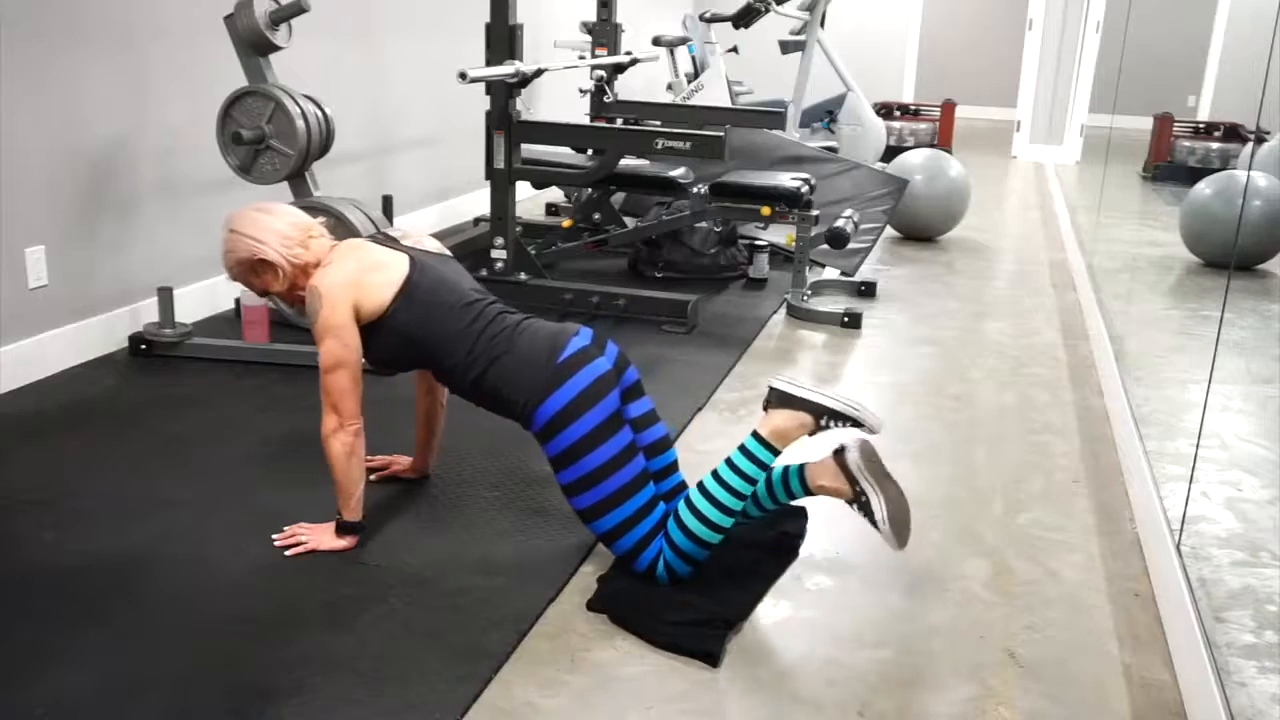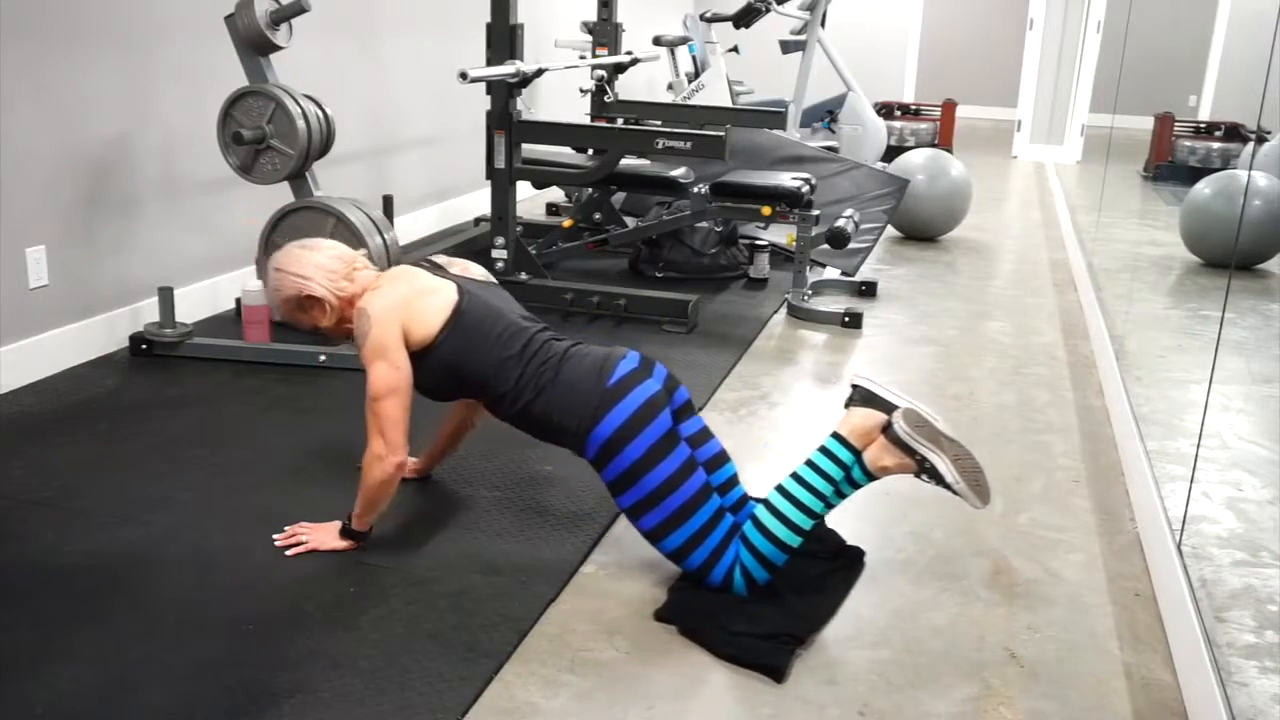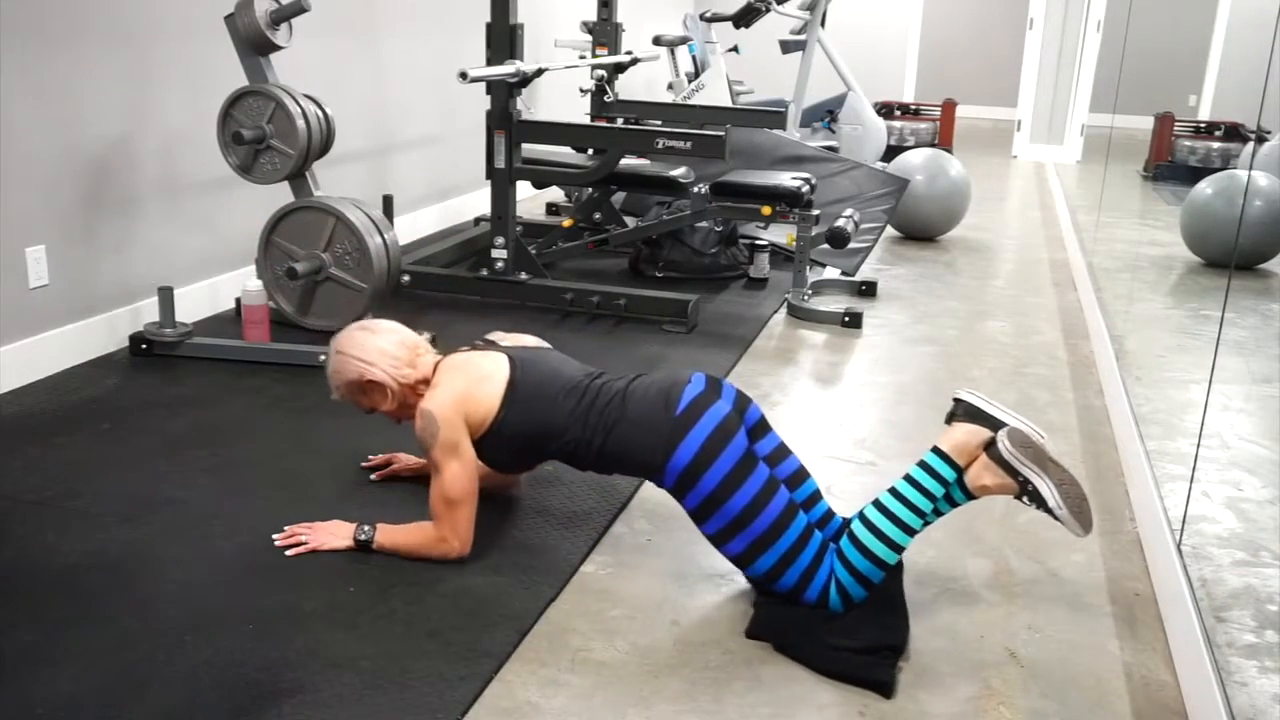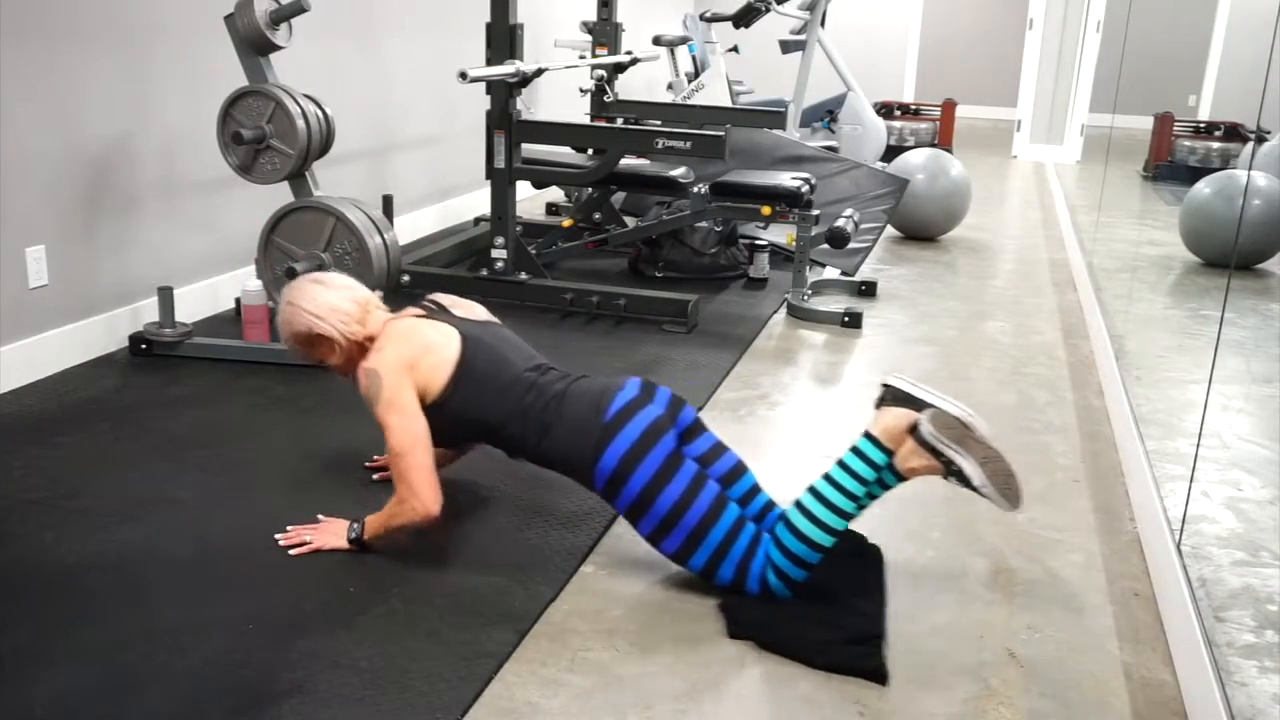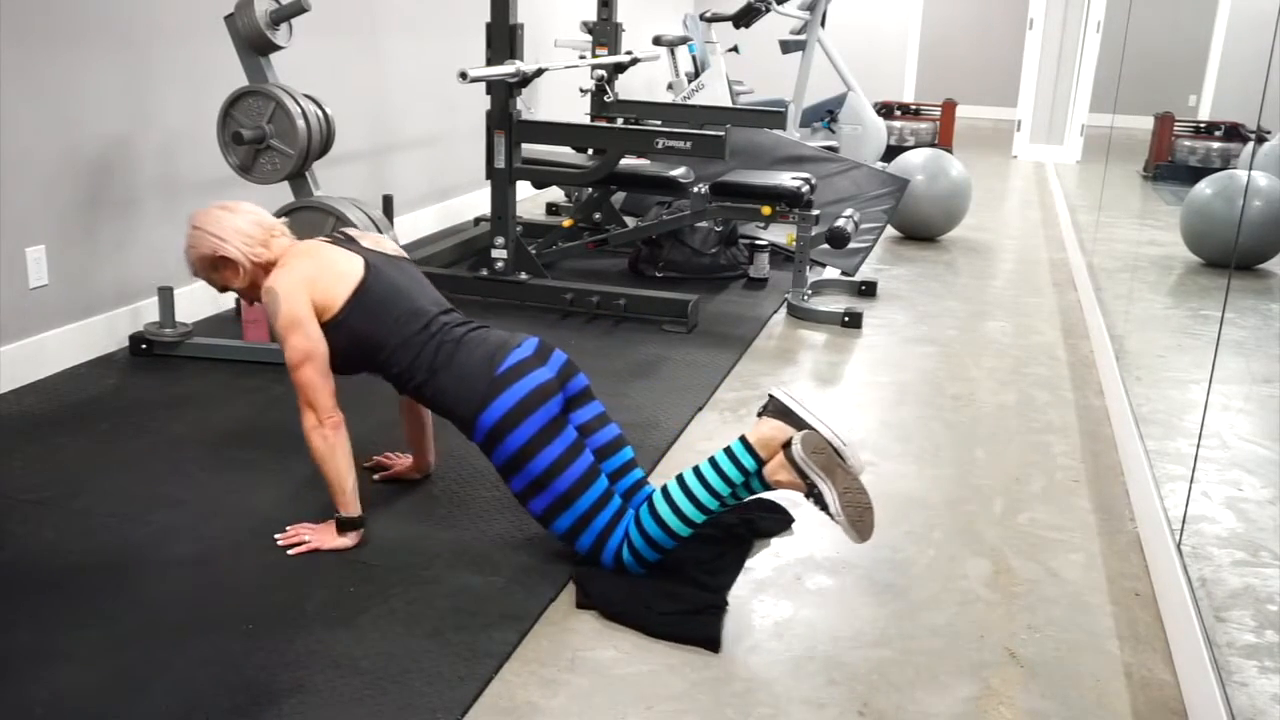
dt=1s
person 1, frame 1
left shoulder: (331, 286)
right shoulder: (398, 242)
left elbow: (343, 426)
left wrist: (346, 526)
right wrist: (422, 460)
left hip: (561, 393)
right hip: (589, 356)
left knee: (663, 558)
right knee: (673, 517)
left ankle: (779, 425)
right ankle: (831, 475)
person 1, frame 2
left shoulder: (379, 311)
right shoulder: (440, 268)
left elbow: (385, 455)
left wrist: (350, 530)
right wrist: (428, 464)
left hip: (613, 420)
right hip: (637, 380)
left knee: (738, 569)
right knee: (742, 529)
left ankle: (863, 439)
right ankle: (872, 433)
person 1, frame 3
left shoulder: (438, 405)
right shoulder: (491, 348)
left elbow: (452, 540)
right elbow: (512, 459)
left wrist: (358, 534)
right wrist: (433, 466)
left hip: (690, 447)
right hip: (709, 403)
left knee: (831, 585)
right knee: (830, 551)
left ankle: (964, 455)
right ankle: (977, 454)
person 1, frame 4
left shoulder: (381, 367)
right shoulder: (442, 305)
left elbow: (421, 508)
left wrist: (355, 533)
right wrist: (427, 454)
left hip: (621, 449)
right hip: (645, 406)
left knee: (767, 569)
right knee: (773, 537)
left ankle: (894, 439)
right ankle: (901, 431)
person 1, frame 5
left shoulder: (286, 286)
right shoulder: (354, 240)
left elbow: (323, 418)
left wrist: (347, 524)
right wrist: (422, 460)
left hip: (507, 403)
right hip: (539, 363)
left knee: (630, 547)
right knee: (640, 512)
left ankle: (768, 450)
right ankle: (775, 439)
